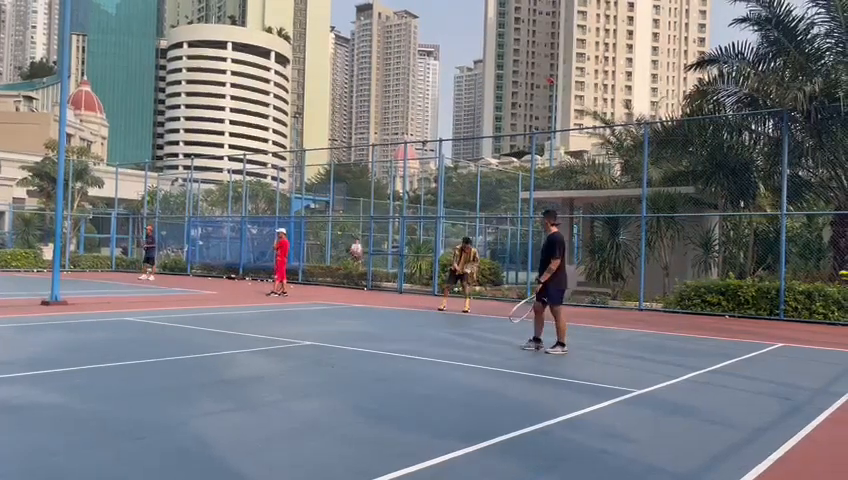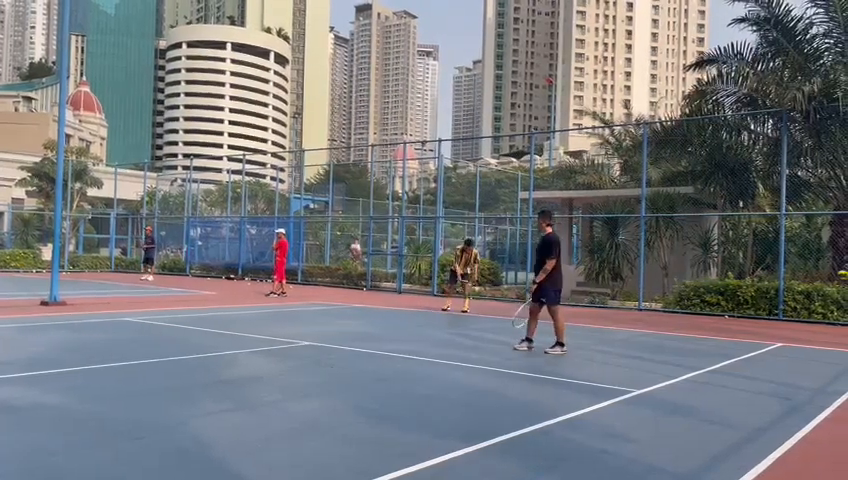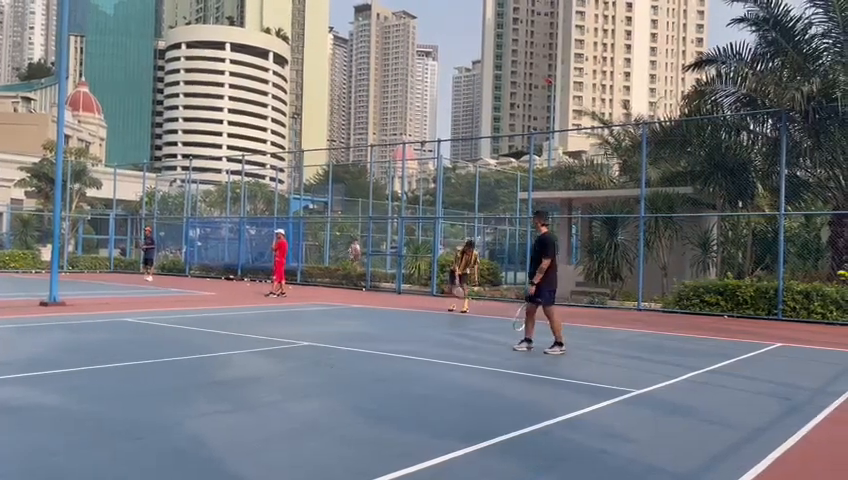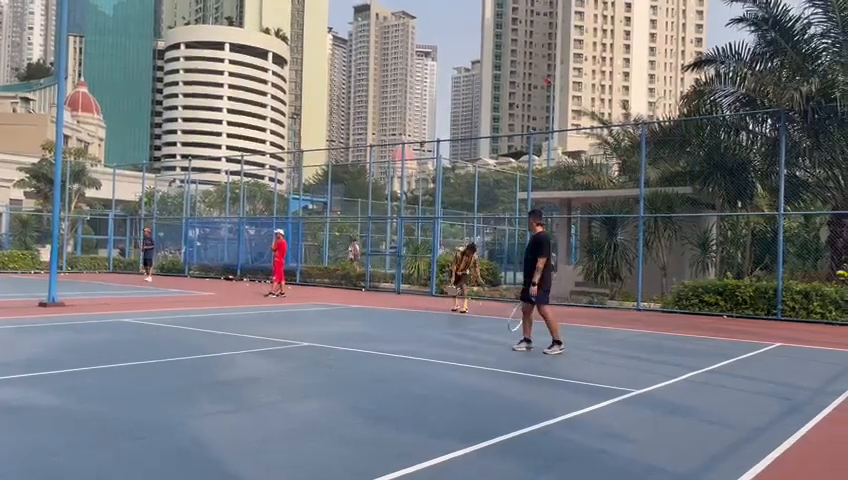
dt=0.1s
person 1, frame 1
left shoulder: (556, 239)
right shoulder: (551, 238)
left elbow: (555, 264)
left wrist: (540, 281)
right wrist: (541, 280)
left hip: (554, 283)
right hip: (547, 283)
left knee: (557, 313)
right knee: (537, 309)
left ankle: (561, 345)
right ankle: (536, 340)
person 1, frame 2
left shoulder: (552, 239)
right shoulder: (545, 238)
left elbow: (551, 264)
left wrist: (536, 281)
right wrist: (537, 281)
left hip: (551, 284)
right hip: (543, 284)
left knee: (555, 313)
right knee: (533, 311)
left ankle: (561, 345)
right ankle: (528, 340)
person 1, frame 3
left shoulder: (547, 239)
right shoulder: (540, 238)
left elbow: (545, 263)
left wrist: (533, 282)
left hip: (545, 284)
right hip: (538, 283)
left knee: (550, 313)
right knee: (529, 311)
left ankle: (559, 344)
right ankle: (528, 341)
person 1, frame 4
left shoulder: (542, 238)
right shoulder: (534, 237)
left elbow: (541, 263)
left wrist: (534, 283)
left hip: (539, 283)
right hip: (529, 282)
left knee: (544, 312)
right knee: (526, 311)
left ankle: (558, 343)
right ankle: (527, 341)
